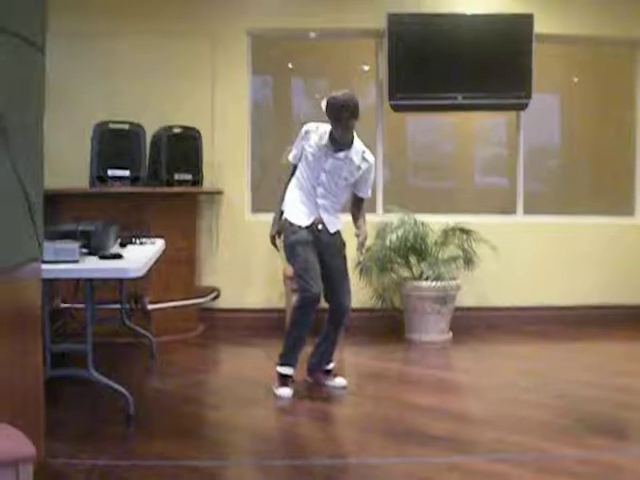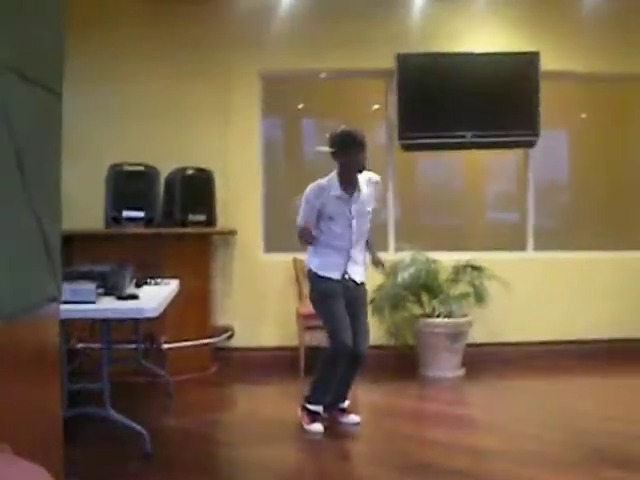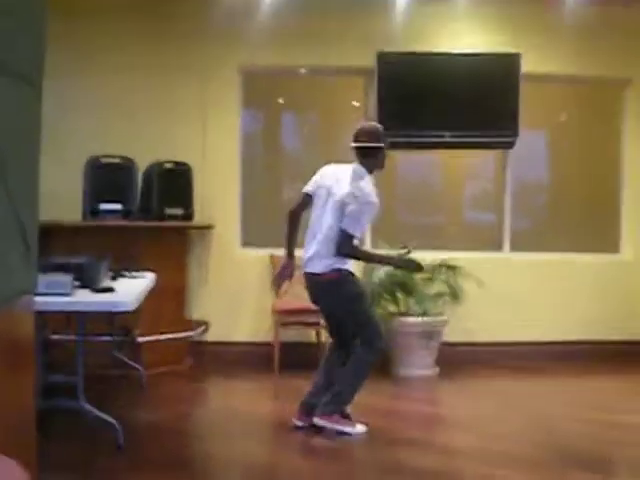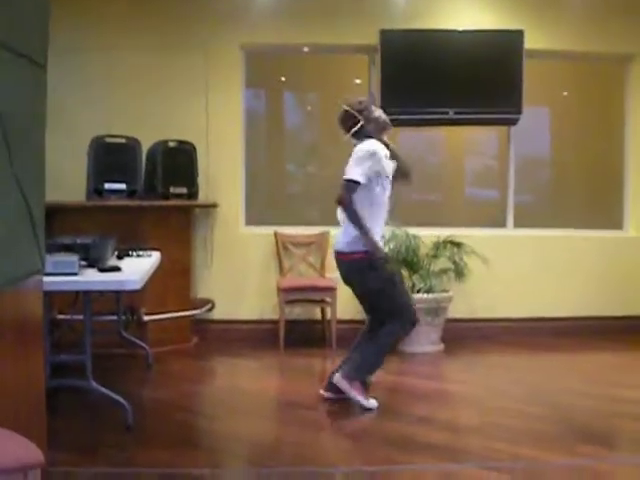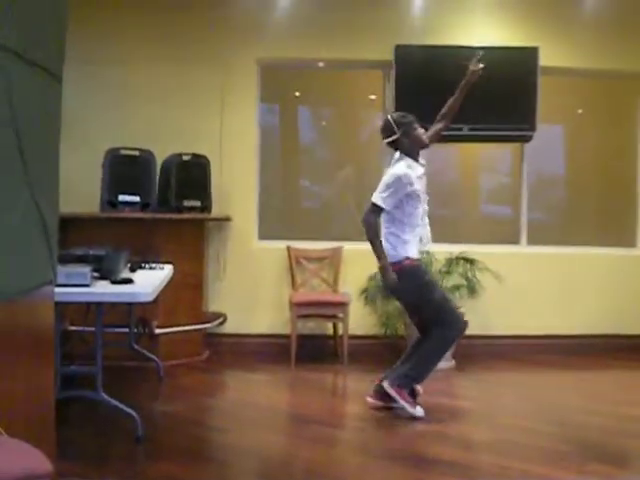
dt=1s
person 1, frame 1
left shoulder: (364, 161)
right shoulder: (309, 134)
left elbow: (357, 202)
right elbow: (293, 175)
left wrist: (361, 226)
right wrist: (278, 216)
left hip: (330, 230)
right hip: (297, 224)
left knee: (342, 304)
right knee: (311, 292)
left ankle: (320, 366)
right ankle: (285, 368)
person 1, frame 2
left shoulder: (372, 184)
right shoulder: (318, 192)
right elbow: (305, 237)
left wrist: (370, 253)
right wrist: (307, 235)
left hip: (355, 278)
right hip: (325, 278)
left knee: (357, 349)
right knee: (342, 345)
left ankle: (336, 404)
right ankle: (312, 405)
person 1, frame 3
left shoulder: (329, 171)
right shoulder: (366, 196)
left elbow: (294, 212)
right elbow: (343, 248)
left wrist: (289, 258)
right wrist: (392, 262)
left hip: (311, 273)
right hip: (334, 275)
left knee: (344, 341)
right knee: (371, 342)
left ankle: (309, 408)
right ankle: (330, 408)
person 1, frame 4
left shoulder: (377, 152)
right shoulder: (368, 151)
left elbow: (404, 175)
right elbow: (345, 197)
left wrist: (387, 146)
right wrist: (370, 238)
left hip: (356, 253)
right hip: (362, 253)
left knee: (380, 319)
right knee: (404, 317)
left ankle: (337, 382)
right ankle: (353, 373)
person 1, frame 5
left shoulder: (413, 163)
right shoulder: (400, 173)
left elbow: (442, 122)
right elbow: (369, 218)
left wrist: (466, 85)
right wrist: (385, 266)
left hip: (407, 262)
right hip: (401, 265)
left knee: (431, 331)
right knee: (452, 324)
left ankle: (384, 391)
right ankle: (401, 383)
